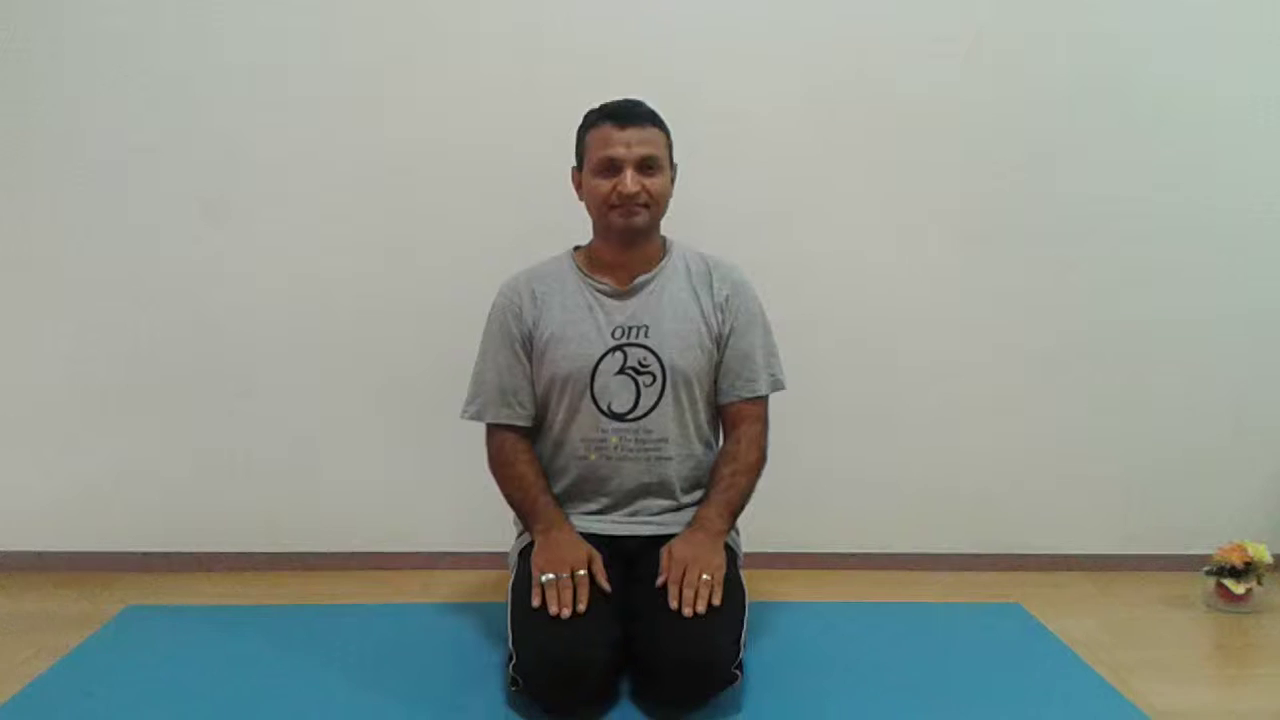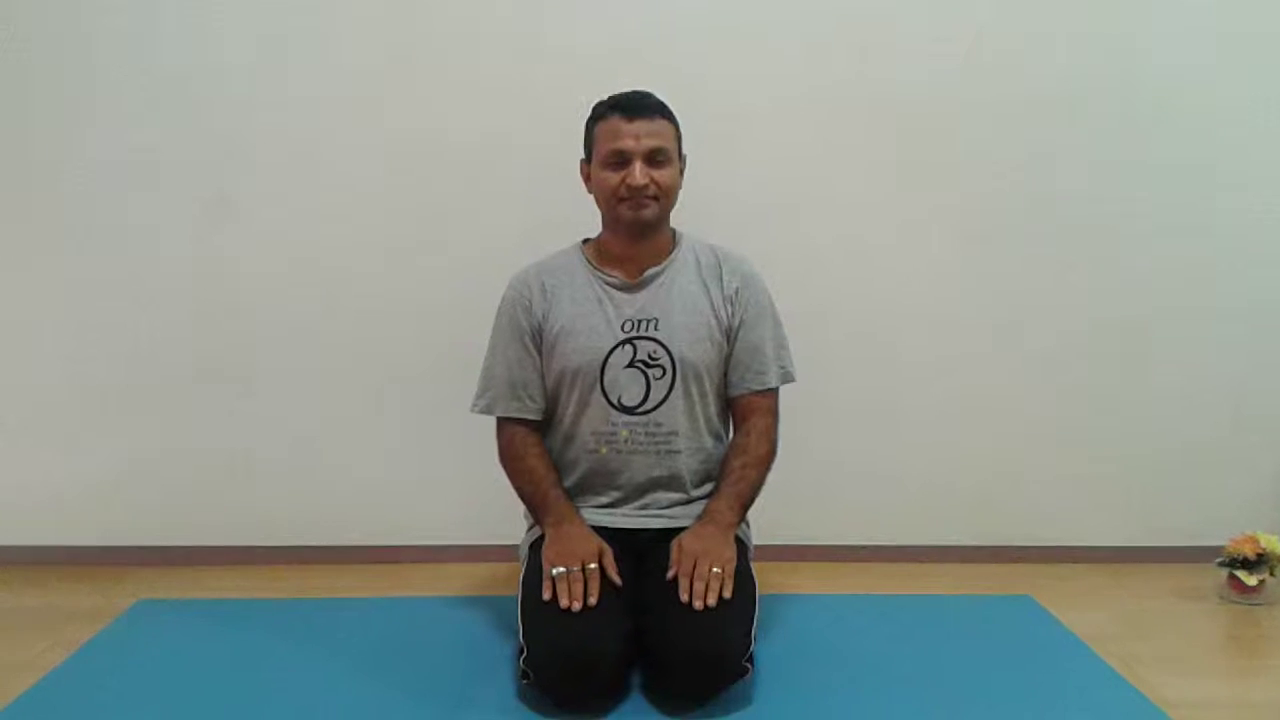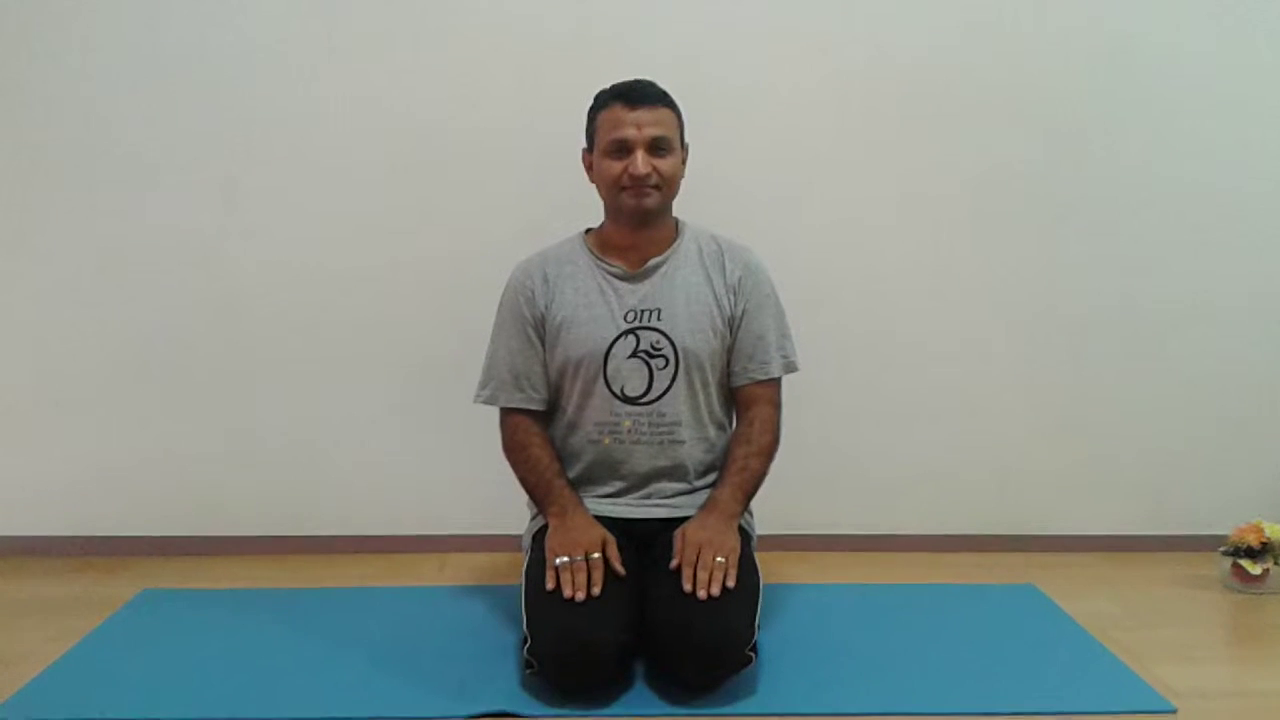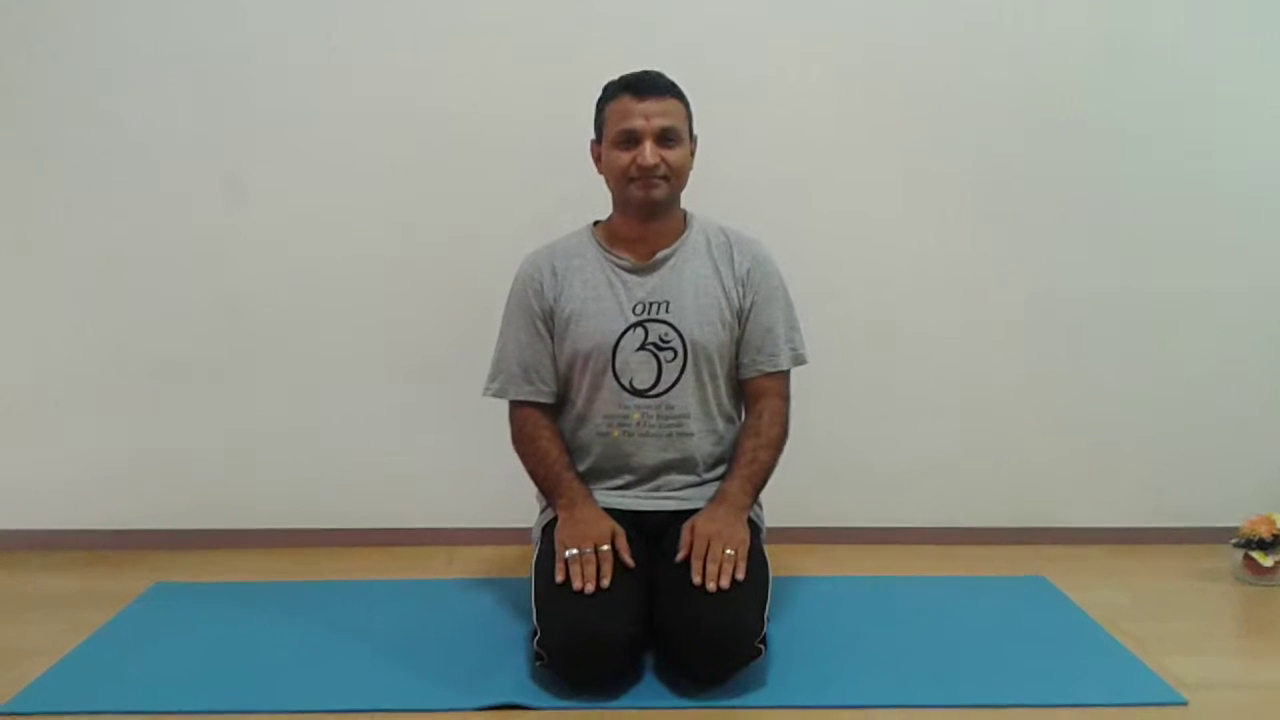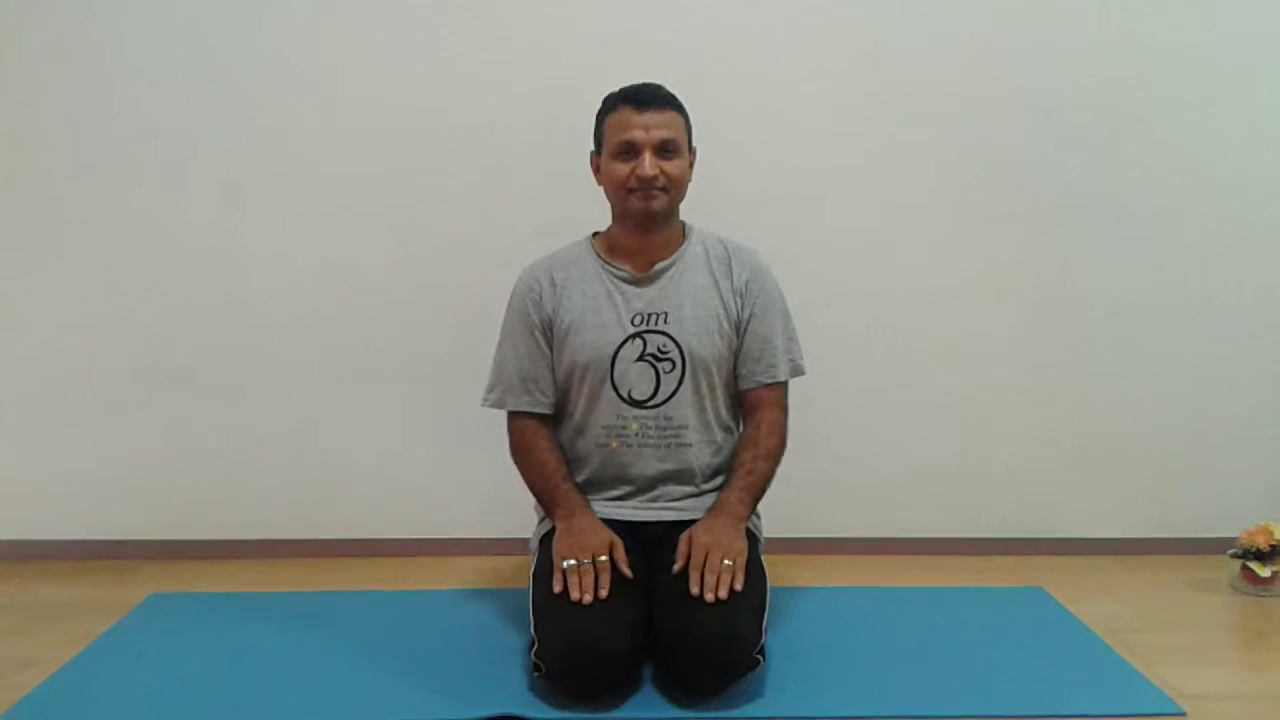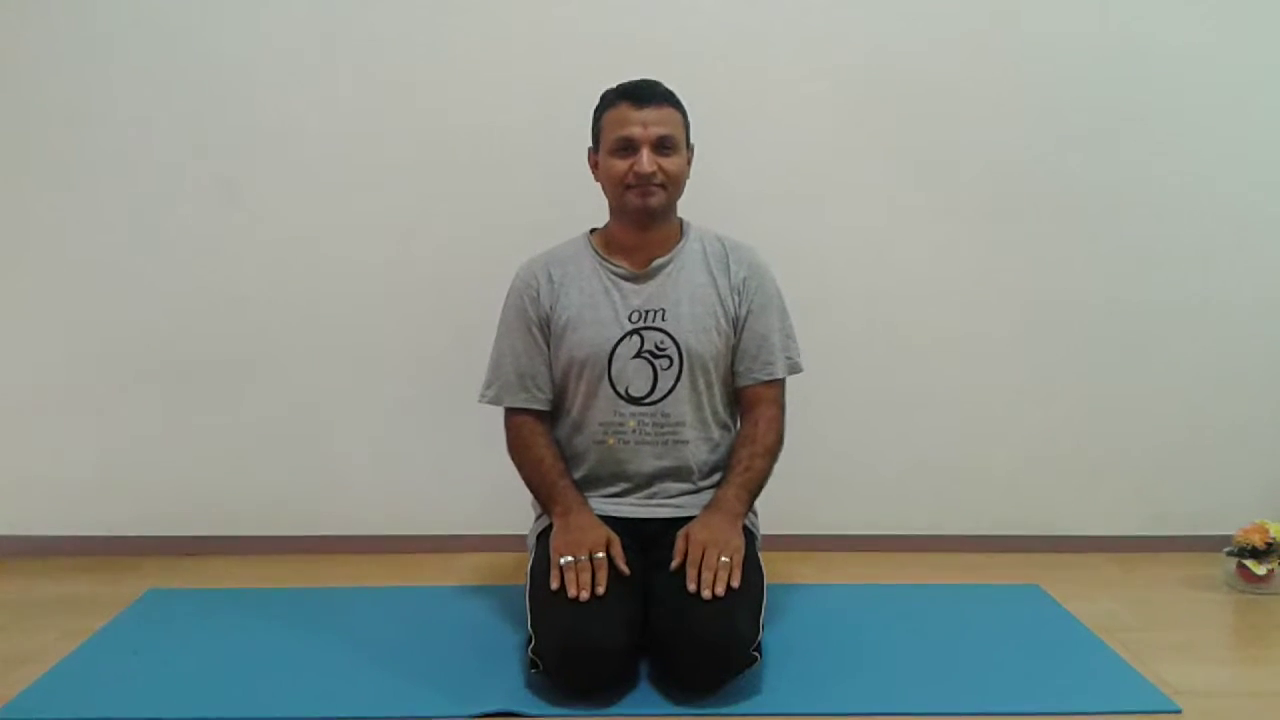
dt=0.3s
person 1, frame 1
left shoulder: (721, 289)
right shoulder: (527, 297)
left elbow: (746, 426)
right elbow: (507, 433)
left wrist: (708, 530)
right wrist: (552, 530)
left hip: (686, 527)
right hip: (568, 528)
left ankle: (644, 617)
right ankle: (603, 619)
person 1, frame 2
left shoulder: (731, 281)
right shoulder: (536, 290)
left elbow: (757, 418)
right elbow: (517, 427)
left wrist: (719, 523)
right wrist: (562, 525)
left hip: (696, 520)
right hip: (578, 522)
left knee: (703, 666)
left ankle: (657, 610)
right ankle: (612, 609)
person 1, frame 3
left shoulder: (734, 270)
right shoulder: (539, 280)
left elbow: (759, 408)
right elbow: (521, 418)
left wrist: (722, 512)
right wrist: (566, 514)
left hip: (700, 510)
right hip: (581, 511)
left knee: (706, 654)
right knee: (577, 661)
left ankle: (660, 598)
right ankle: (618, 598)
person 1, frame 4
left shoulder: (743, 263)
right shoulder: (547, 273)
left elbow: (768, 400)
right elbow: (530, 411)
left wrist: (731, 505)
right wrist: (575, 507)
left hip: (709, 503)
right hip: (591, 506)
left knee: (715, 649)
right knee: (585, 653)
left ankle: (669, 593)
right ankle: (631, 592)
person 1, frame 5
left shoulder: (741, 273)
right shoulder: (546, 283)
left elbow: (766, 410)
right elbow: (528, 420)
left wrist: (729, 515)
right wrist: (573, 517)
left hip: (707, 512)
right hip: (589, 515)
left knee: (713, 658)
right knee: (584, 664)
left ankle: (667, 602)
right ankle: (629, 603)
person 1, frame 6
left shoulder: (738, 271)
right shoulder: (543, 280)
left elbow: (763, 407)
right elbow: (525, 417)
left wrist: (725, 512)
right wrist: (570, 513)
left hip: (704, 510)
right hip: (586, 512)
left knee: (710, 657)
right knee: (582, 663)
left ankle: (665, 600)
right ankle: (624, 600)
